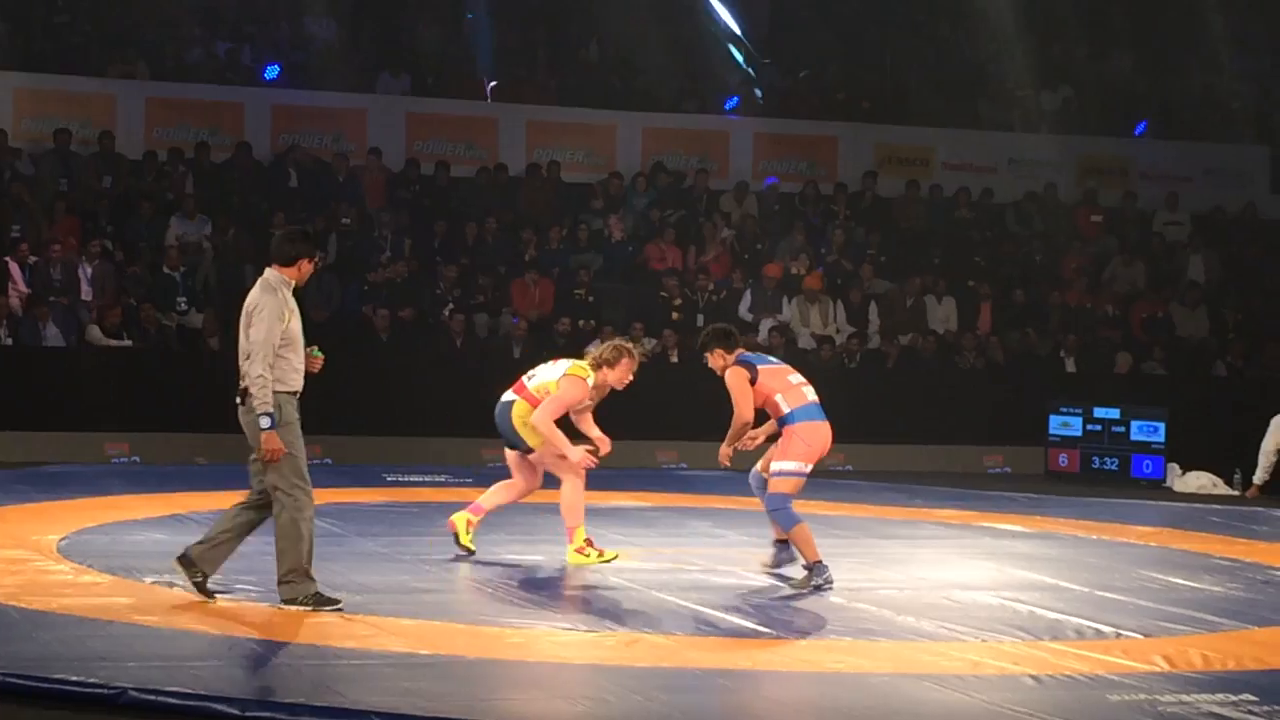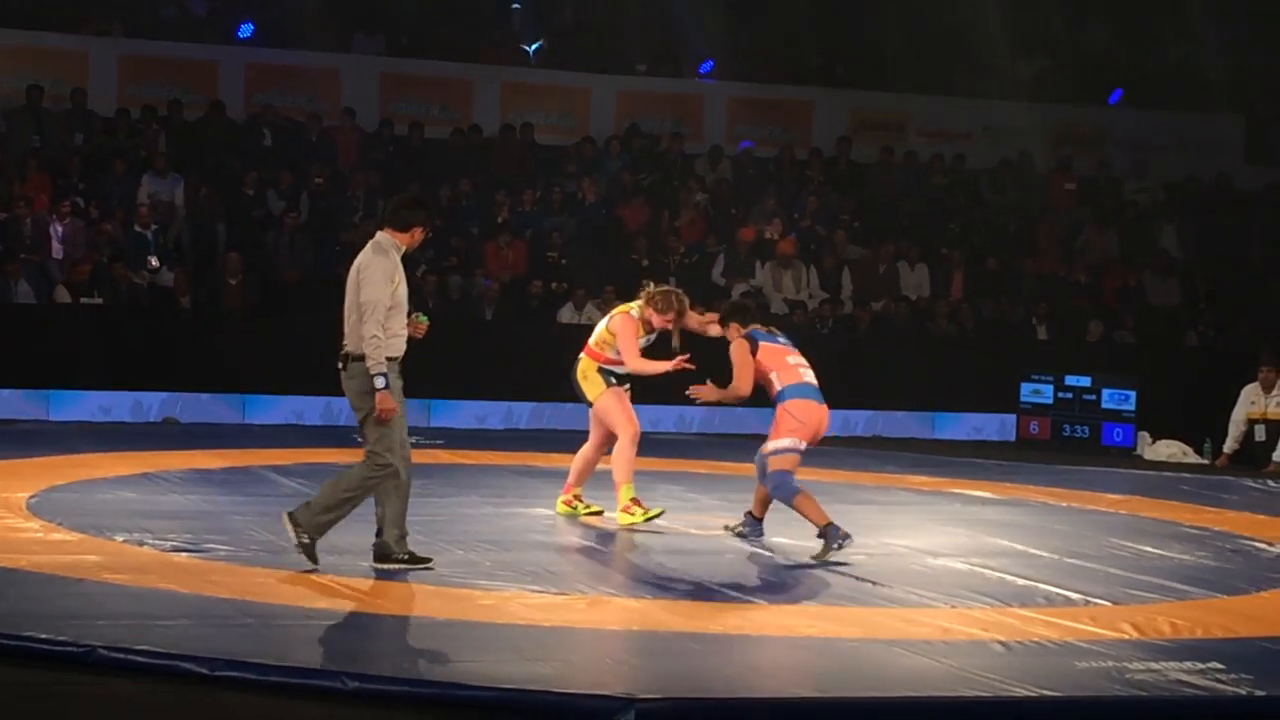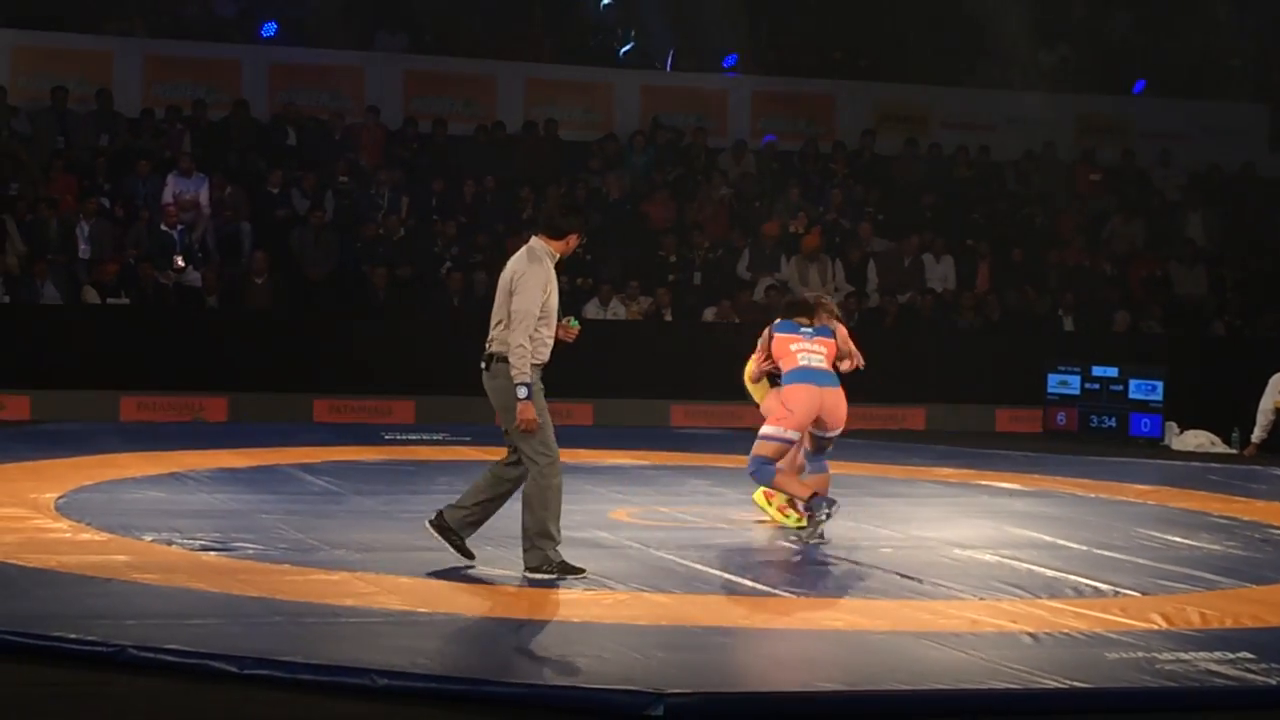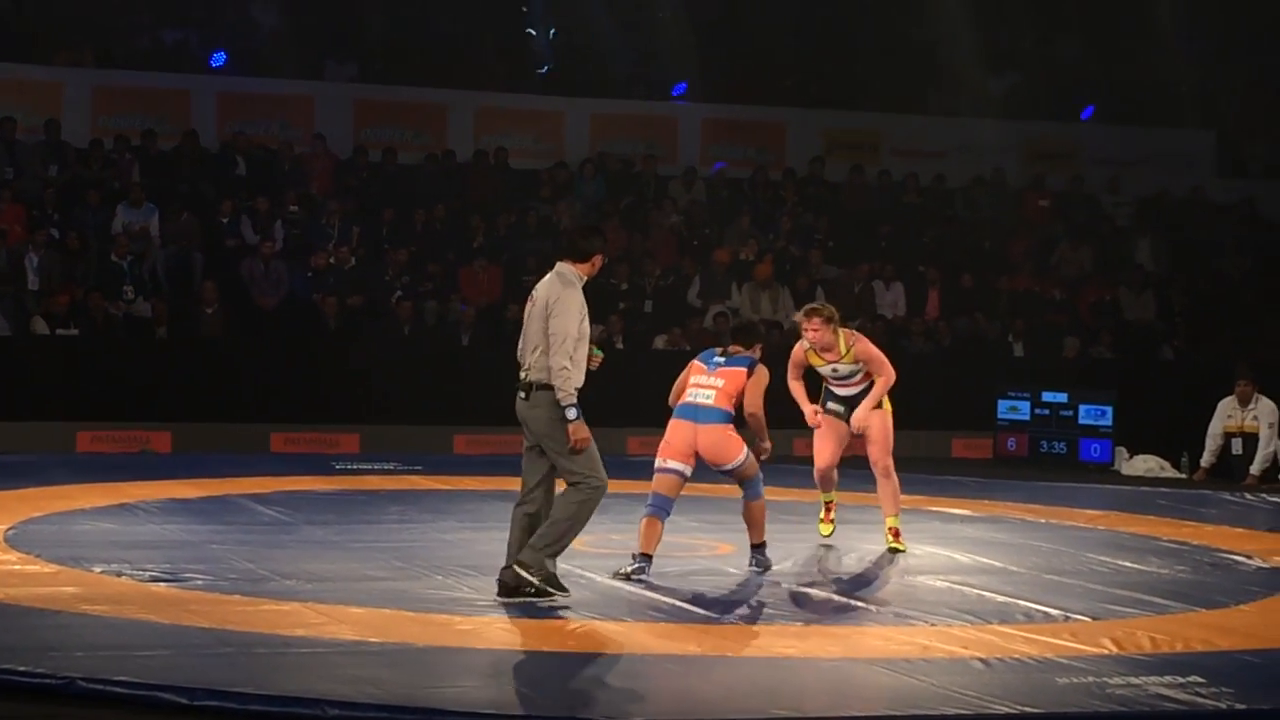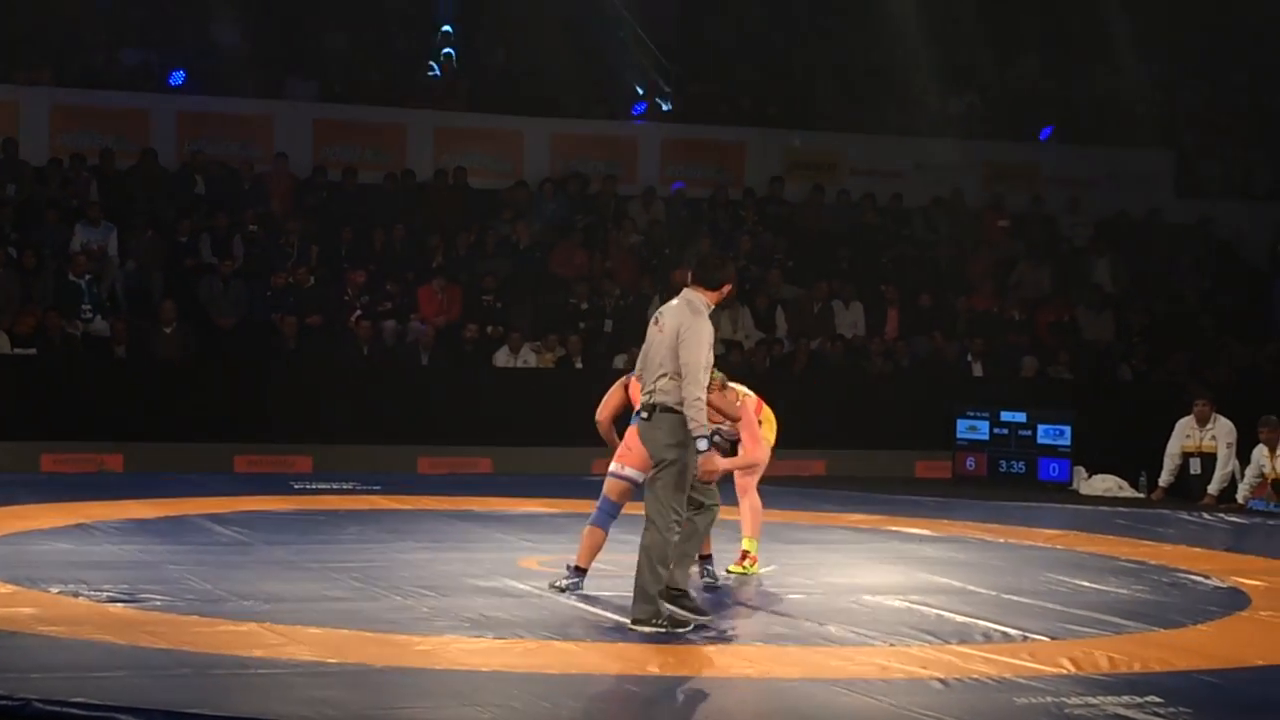
dt=0.7s
person 1, frame 1
left shoulder: (276, 292)
right shoulder: (271, 297)
right elbow: (258, 367)
left wrist: (301, 361)
right wrist: (267, 427)
left hip: (277, 406)
right hip: (273, 407)
left knee: (265, 496)
right knee: (294, 496)
left ankle: (199, 557)
right ankle: (297, 588)
person 1, frame 2
left shoulder: (384, 257)
right shoulder: (379, 261)
left elbow: (375, 322)
right elbow: (370, 328)
left wrist: (404, 328)
right wrist: (382, 386)
left hip: (382, 370)
right hip: (372, 371)
left knee: (398, 460)
right knee: (383, 460)
left ankle: (391, 547)
right ankle: (307, 520)
person 1, frame 3
left shoulder: (533, 260)
right shoulder: (534, 269)
right elbow: (519, 337)
left wrist: (554, 330)
right wrist: (525, 397)
left hip: (513, 373)
right hip: (514, 374)
left knee: (519, 460)
right knee: (544, 463)
left ankle: (454, 520)
right ankle: (542, 558)
person 1, frame 4
left shoulder: (547, 285)
right shoulder: (568, 292)
left elbow: (526, 350)
right elbow: (560, 362)
left wrist: (580, 358)
right wrist: (573, 418)
left hip: (532, 399)
right hip: (550, 400)
left knee: (536, 491)
right knee: (589, 482)
left ankle: (515, 579)
right ankle: (534, 556)
person 1, frame 5
left shoulder: (667, 310)
right shoulder: (696, 320)
left elbow: (641, 371)
right elbow: (693, 391)
right wrist: (704, 449)
left hip: (654, 417)
right hip: (671, 422)
left knee: (705, 502)
right knee: (664, 518)
left ankle: (672, 586)
right ankle: (647, 610)
person 2, frame 1
left shoulder: (735, 372)
right shoulder: (763, 361)
left elbow: (744, 417)
left wrist: (728, 445)
right wrist: (763, 433)
left hip: (802, 432)
right hip: (816, 426)
left knee: (777, 505)
right knee: (760, 476)
left ankle: (819, 571)
right ankle: (783, 547)
person 2, frame 2
left shoulder: (742, 342)
right shoulder: (780, 338)
left elbow: (743, 390)
left wrist: (715, 395)
left hip: (796, 409)
right hip: (818, 410)
left knee: (780, 484)
right knee: (766, 461)
left ankle: (832, 531)
right ankle: (752, 523)
person 2, frame 3
left shoulder: (773, 329)
right shoulder: (831, 334)
left elbow: (760, 363)
left hip: (797, 394)
right hip: (833, 396)
left knee: (759, 468)
right knee: (815, 457)
left ankle: (817, 502)
right ankle: (815, 522)
person 2, frame 4
left shoulder: (701, 358)
right shoulder: (756, 369)
left elbow: (673, 400)
right elbow: (752, 411)
right wrist: (763, 441)
left hip: (679, 427)
right hip: (716, 431)
left knee: (658, 504)
right knee: (753, 483)
left ankle: (641, 561)
right ankle: (758, 554)
person 2, frame 5
left shoulder: (630, 379)
left elbow: (601, 418)
right elbow: (734, 413)
left wrist: (615, 447)
left knee: (606, 510)
left ankle: (576, 575)
right ankle: (707, 567)
person 3, frame 1
left shoulder: (600, 385)
right shoulder: (579, 386)
left elbow: (581, 414)
right elbow: (540, 418)
left wrist: (597, 435)
right wrist: (570, 451)
left hip: (510, 411)
right hip: (520, 415)
left knee: (527, 483)
right knee: (574, 473)
left ankle: (466, 518)
right ankle: (579, 546)
person 3, frame 2
left shoulder: (664, 315)
right shoulder: (626, 319)
left elbow: (704, 325)
right elbow: (636, 364)
left wrist: (723, 326)
right wrist: (665, 366)
left hip: (613, 374)
right hip: (593, 372)
left knee: (602, 441)
right knee: (630, 431)
left ankle: (569, 497)
right ankle: (628, 506)
person 3, frame 3
left shoulder: (835, 331)
left elbow: (852, 359)
right elbow: (755, 373)
left wrist: (850, 360)
right hip: (765, 379)
left ankle: (780, 497)
right ankle: (772, 493)
person 3, frame 4
left shoulder: (854, 343)
right shoulder: (801, 350)
left elbow: (888, 375)
right elbow: (794, 379)
left wrist: (864, 408)
right wrist: (806, 407)
left hip: (870, 394)
right hip: (834, 396)
left knee: (882, 463)
right knee: (823, 466)
left ankle: (893, 530)
right ankle: (828, 502)
person 3, frame 5
left shoulder: (740, 406)
left elbow: (755, 456)
left wrist: (721, 464)
left hip: (758, 425)
right hip: (727, 435)
left knee: (745, 486)
left ankle: (749, 554)
